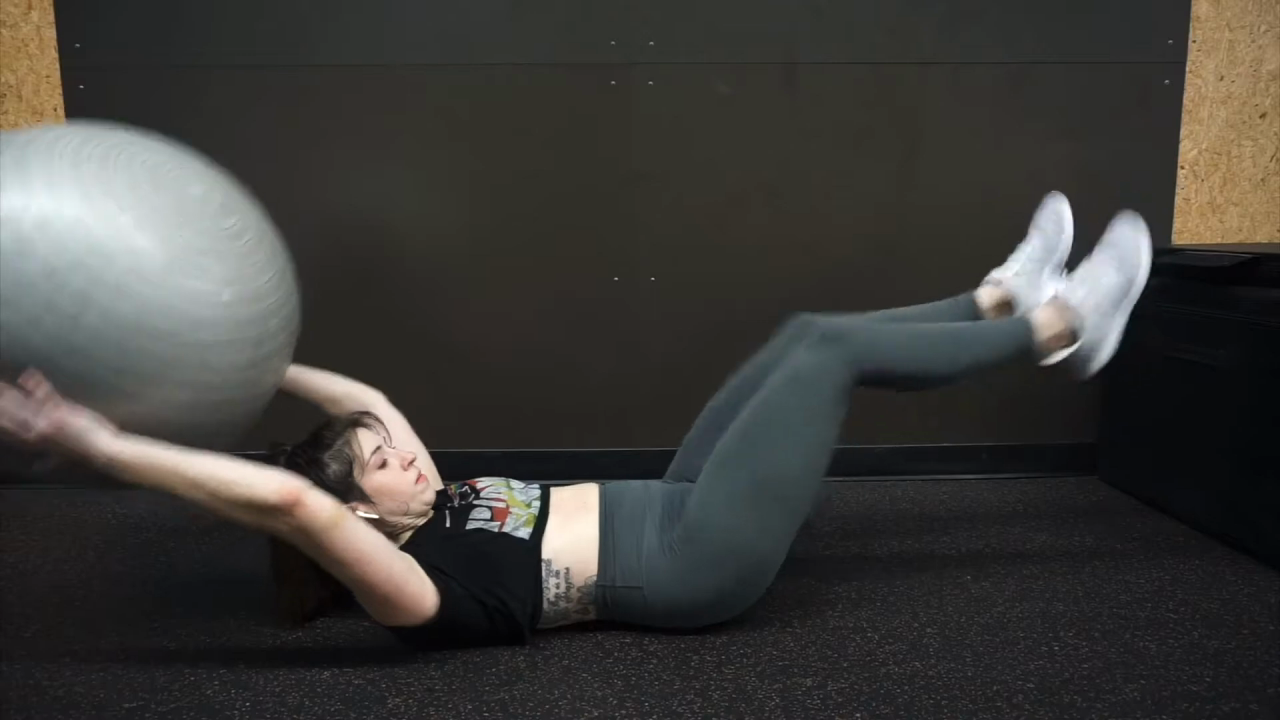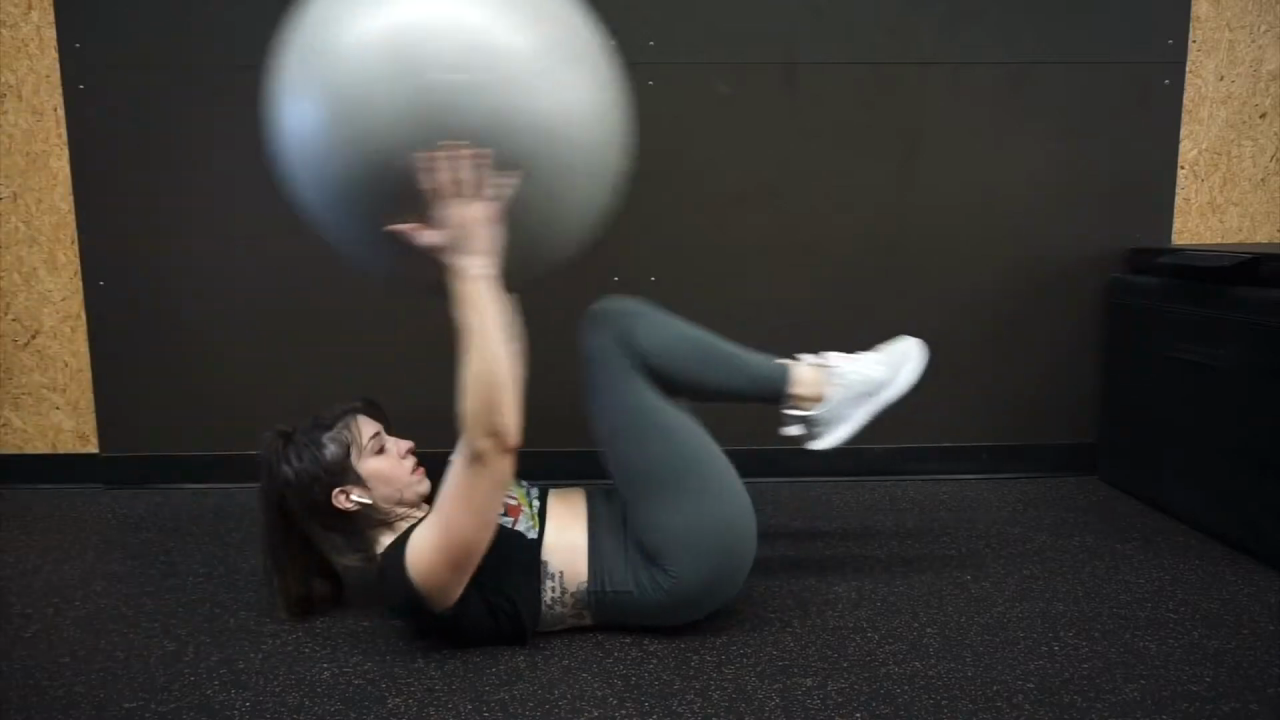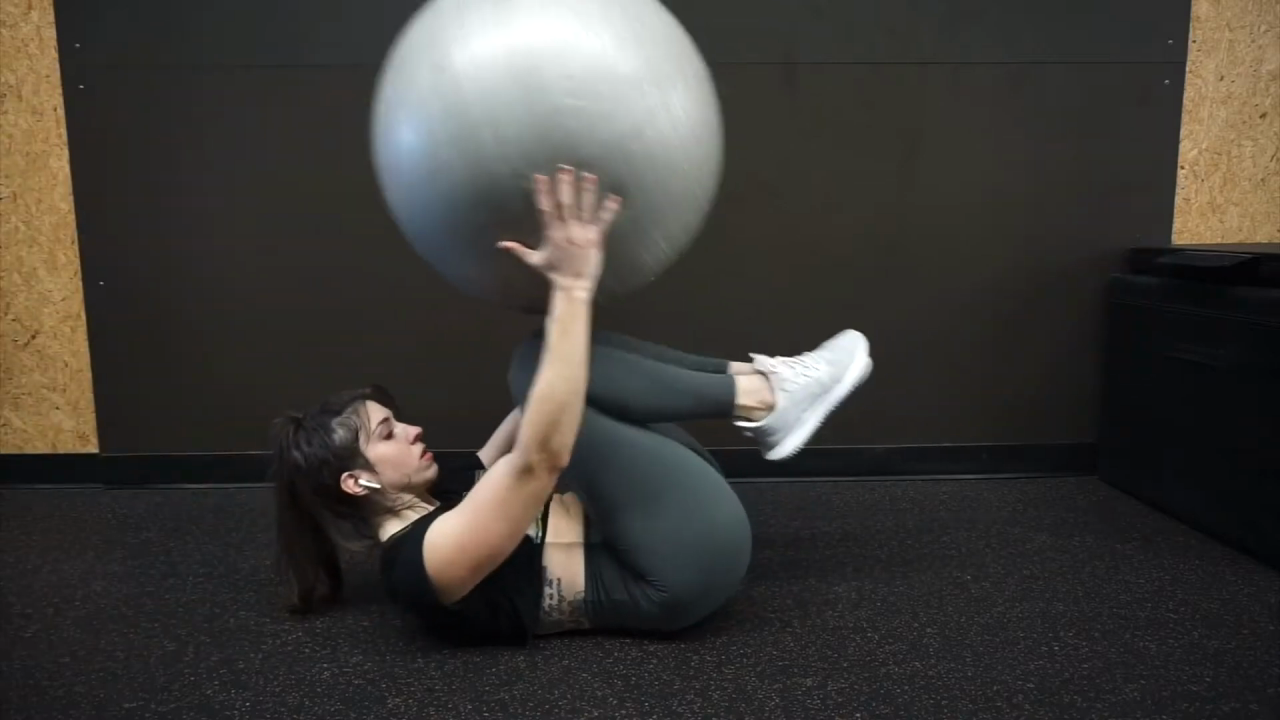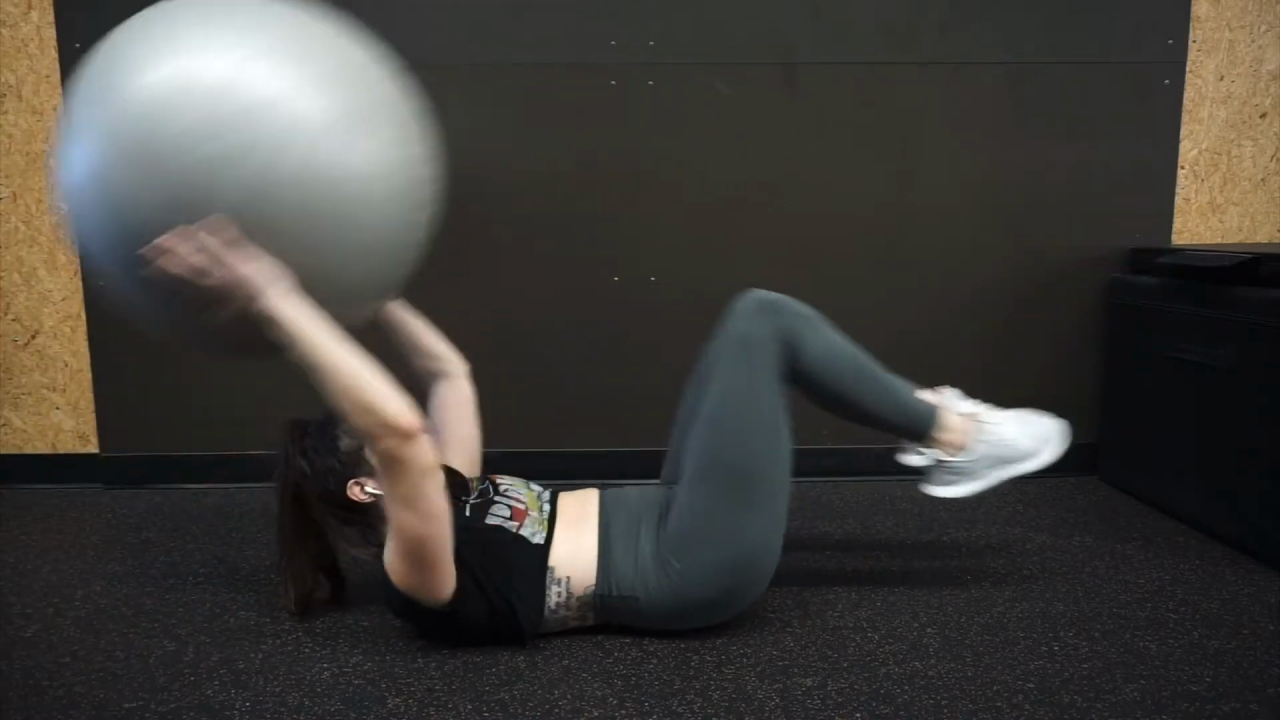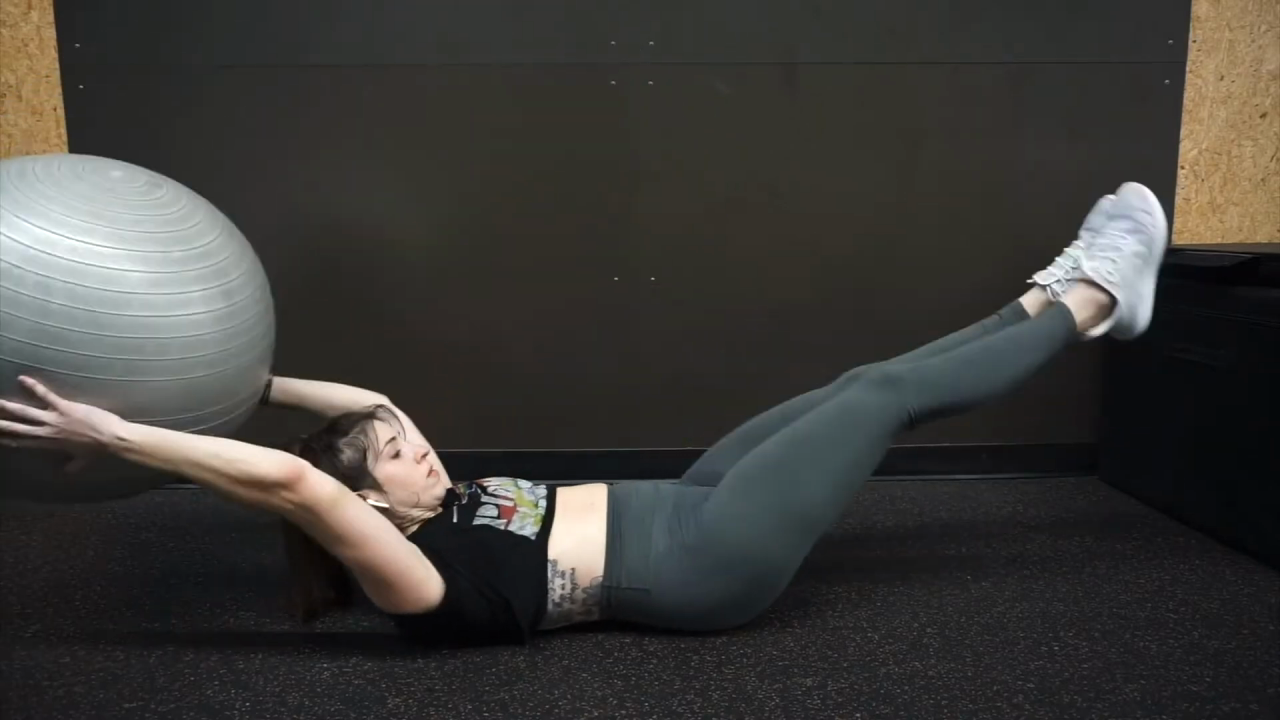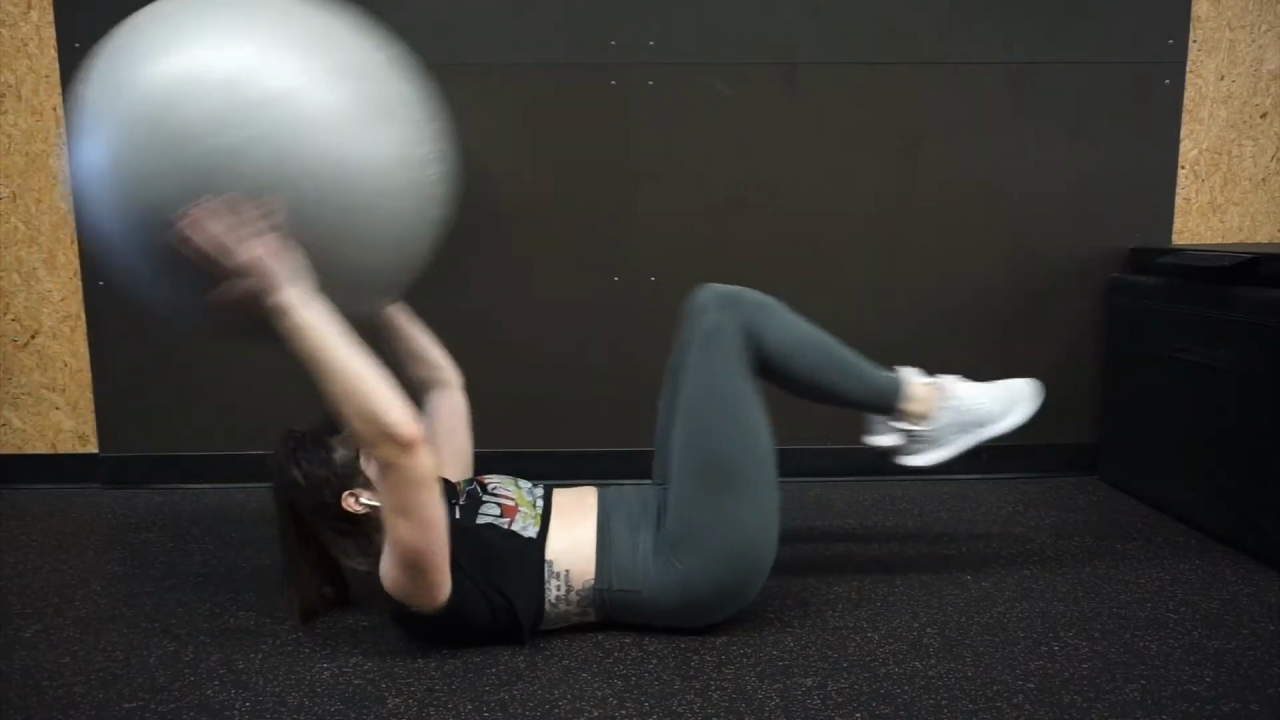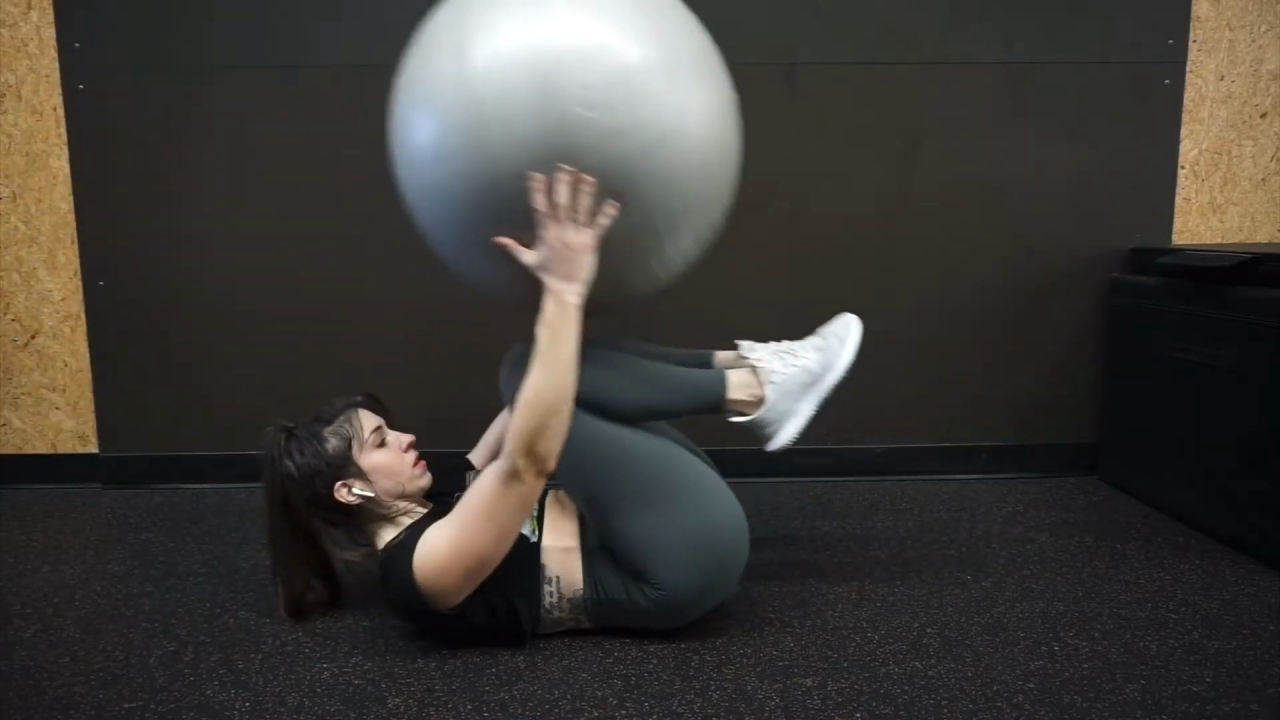
dt=0.4s
person 1, frame 1
left shoulder: (430, 514)
right shoulder: (411, 597)
left elbow: (361, 402)
right elbow: (291, 498)
right wrist: (107, 446)
left hip: (673, 512)
right hip: (700, 561)
left knee: (809, 339)
right knee: (832, 351)
left ankle: (1007, 300)
right ankle: (1064, 327)
person 1, frame 2
left shoulder: (427, 515)
right shoulder: (420, 571)
left elbow: (497, 396)
right elbow: (494, 435)
left wrist: (478, 266)
right wrist: (472, 265)
left hip: (690, 543)
right hip: (697, 560)
left knee: (610, 339)
right knee: (608, 322)
left ankle: (808, 381)
right ankle: (814, 390)
person 1, frame 3
left shoulder: (436, 501)
right shoulder: (430, 559)
left elbow: (540, 408)
right elbow: (545, 449)
left wrist: (563, 278)
right wrist: (573, 284)
left hip: (679, 537)
right hip: (687, 560)
left knee: (552, 362)
right knee: (549, 363)
left ankle: (761, 386)
right ankle: (762, 397)
person 1, frame 4
left shoulder: (458, 503)
right shoulder: (424, 580)
left elbow: (453, 371)
right elbow: (401, 429)
right wrist: (278, 295)
left hip: (676, 524)
right hip: (697, 567)
left knee: (765, 323)
right knee: (760, 316)
left ankle: (933, 419)
right ankle: (951, 436)
person 1, frame 5
left shoulder: (442, 517)
right shoulder: (420, 589)
left elbow: (373, 403)
right elbow: (292, 480)
left wrist: (251, 382)
right wrist: (117, 434)
left hip: (687, 516)
right hip: (708, 565)
left knee: (870, 386)
right knee: (879, 395)
left ankle: (1064, 298)
right ankle: (1091, 300)
person 1, frame 6
left shoulder: (449, 506)
right shoulder: (417, 583)
left elbow: (440, 384)
right elbow: (395, 433)
right wrist: (287, 293)
left hip: (670, 535)
right hip: (703, 568)
left knee: (720, 323)
right knee: (721, 311)
left ankle: (908, 402)
right ankle: (920, 406)
person 1, frame 7
left shoulder: (437, 504)
right shoulder: (425, 567)
left elbow: (520, 433)
right elbow: (534, 455)
left wrist: (560, 286)
right wrist: (564, 288)
left hip: (682, 534)
right hip: (689, 558)
left knee: (543, 368)
right knee: (535, 370)
left ankle: (746, 372)
right ankle: (751, 388)
